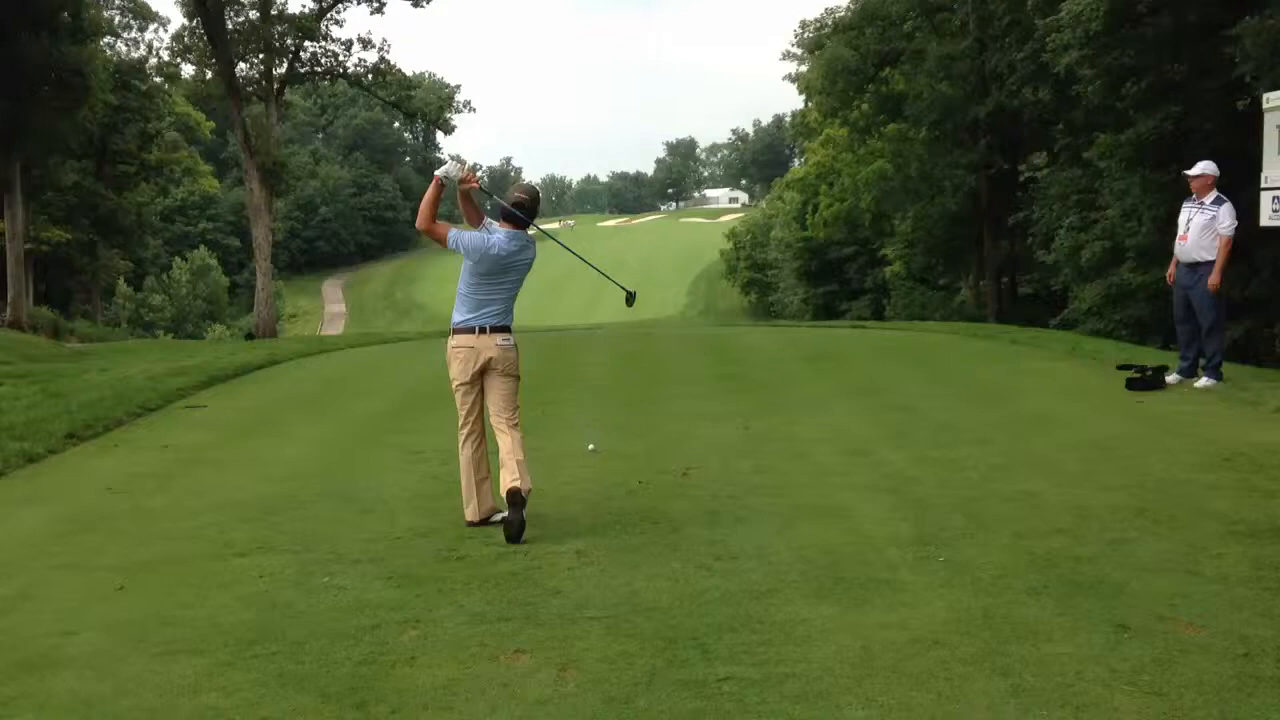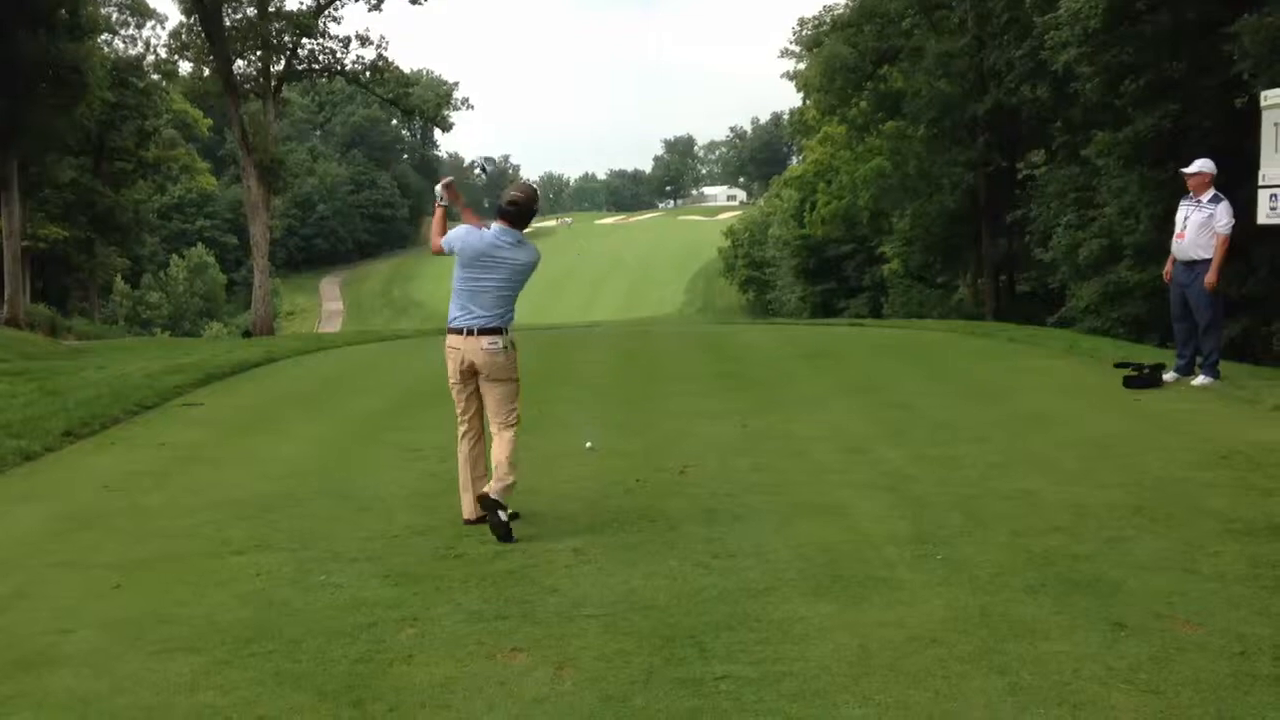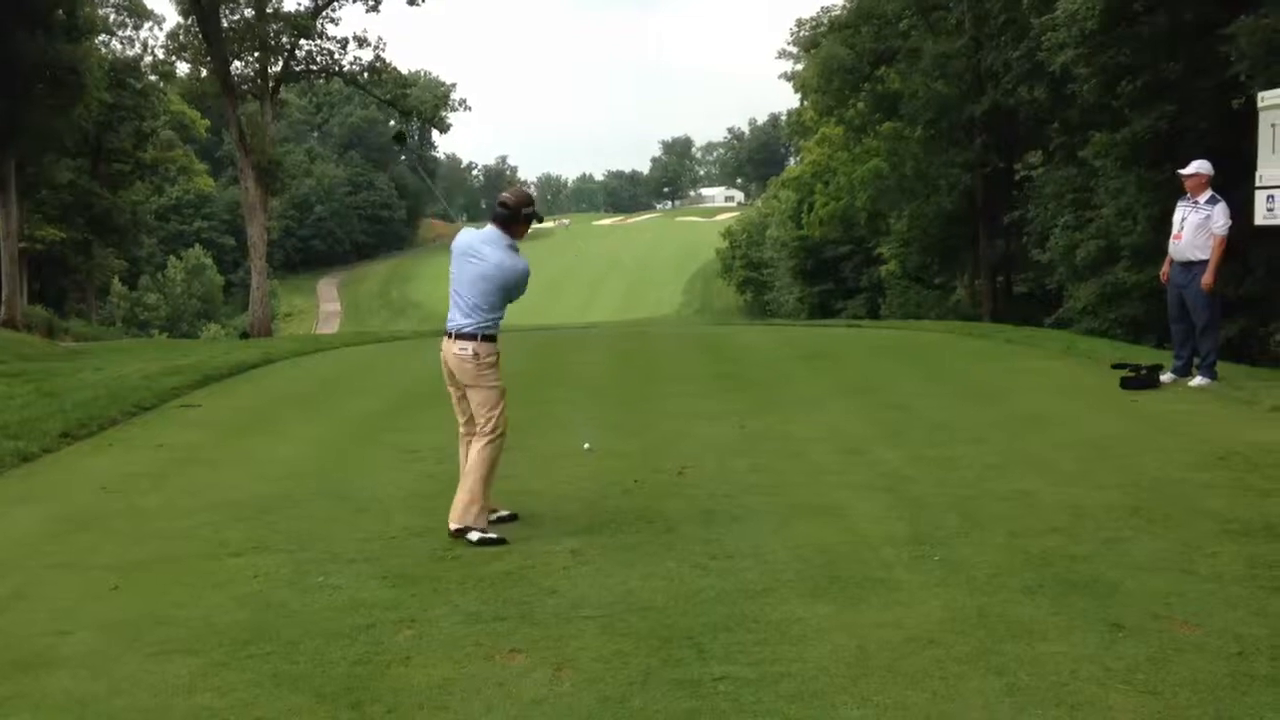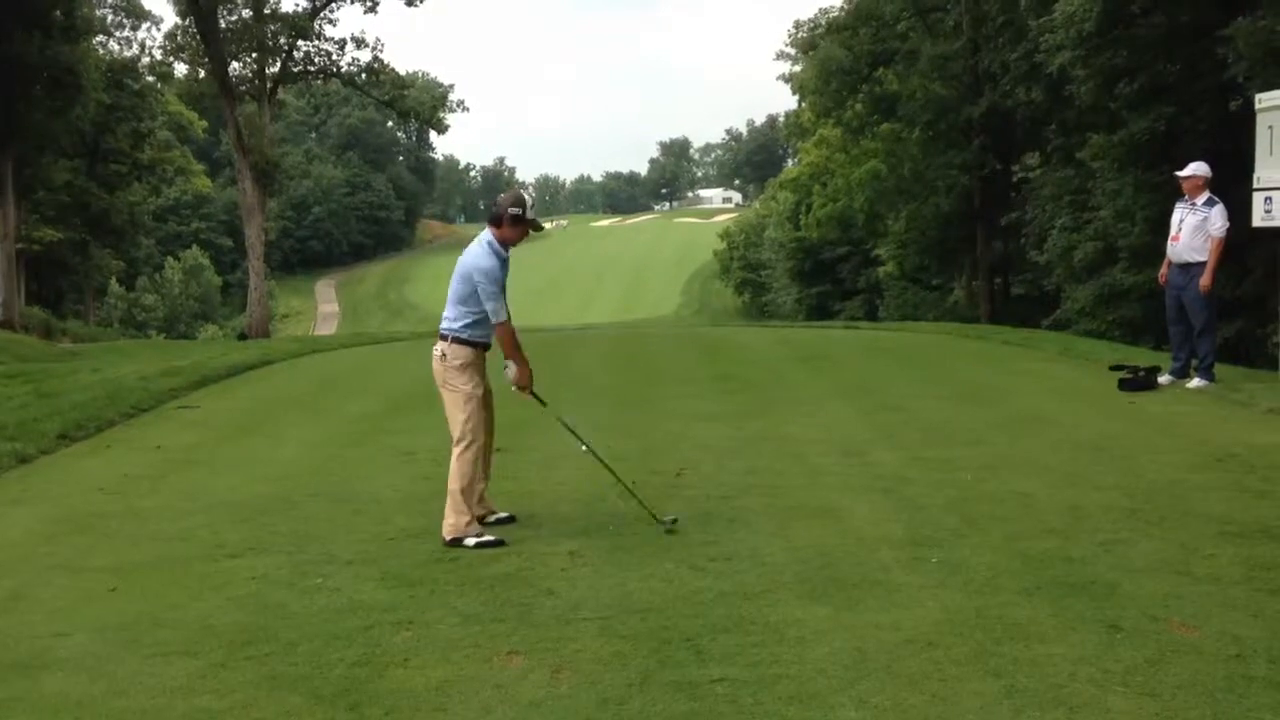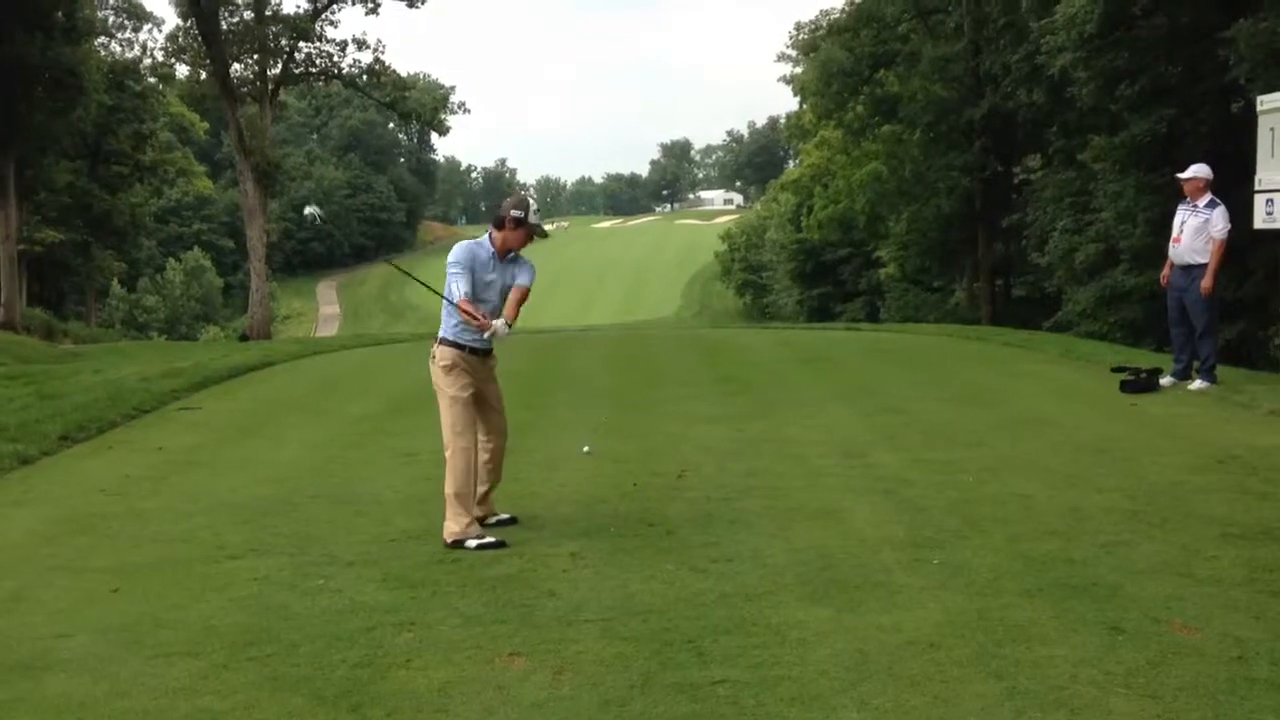
dt=0.2s
person 1, frame 1
left shoulder: (482, 245)
right shoulder: (529, 249)
left elbow: (424, 224)
left wrist: (438, 182)
right wrist: (470, 191)
left hip: (463, 343)
right hip: (501, 343)
left knee: (470, 428)
right knee: (507, 422)
left ankle: (478, 508)
right ankle: (516, 487)
person 1, frame 2
left shoulder: (465, 237)
right shoulder: (530, 256)
left elbow: (435, 244)
left wrist: (443, 202)
right wrist: (458, 202)
left hip: (456, 342)
right hip: (496, 345)
left knee: (469, 427)
right knee: (505, 424)
left ankle: (475, 500)
right ankle: (495, 493)
person 1, frame 3
left shoulder: (464, 237)
right shoulder: (517, 267)
left hip: (455, 345)
right hip: (478, 351)
left knee: (472, 431)
right knee: (491, 432)
left ankle: (478, 505)
right ankle: (465, 519)
person 1, frame 4
left shoulder: (497, 255)
right shoulder: (484, 260)
left elbow: (497, 317)
right elbow: (500, 323)
left wrist: (518, 363)
right wrist: (523, 367)
left hip: (472, 354)
right hip: (456, 354)
left knee: (482, 433)
right knee: (468, 438)
left ankle: (477, 507)
right ankle: (458, 526)
person 1, frame 5
left shoulder: (523, 267)
right shoulder: (465, 251)
left elbow: (516, 297)
right elbow: (461, 302)
left wrist: (504, 322)
right wrist: (482, 320)
left hip: (484, 358)
right hip: (452, 357)
left knee: (494, 434)
right knee: (462, 441)
left ankle: (480, 508)
right ankle: (459, 528)
person 2, frame 1
left shoulder: (1222, 206)
right shoulder: (1187, 204)
left elbow: (1226, 241)
left wrist: (1216, 273)
right wrist: (1173, 265)
left hip: (1205, 270)
right hip: (1183, 269)
left knee: (1209, 323)
right knee: (1183, 321)
left ankle: (1212, 372)
right ankle: (1186, 368)
person 2, frame 2
left shoulder: (1219, 204)
right shoulder: (1185, 201)
left elbow: (1223, 239)
left wrist: (1213, 271)
right wrist: (1170, 263)
left hip: (1201, 269)
right hip: (1180, 267)
left knee: (1206, 321)
right knee: (1180, 319)
left ankle: (1209, 370)
right ankle: (1183, 366)
person 2, frame 3
left shoulder: (1216, 205)
right shoulder: (1182, 202)
left elbow: (1219, 241)
left wrist: (1210, 273)
right wrist: (1167, 264)
left hip: (1199, 270)
right hip: (1177, 269)
left knee: (1203, 322)
right knee: (1177, 320)
left ankle: (1207, 371)
right ankle: (1180, 367)
person 2, frame 4
left shoulder: (1214, 207)
right shoulder: (1180, 204)
left elbow: (1217, 242)
left wrist: (1208, 274)
right wrist: (1165, 265)
left hip: (1196, 271)
right hip: (1175, 270)
left knee: (1201, 324)
right knee: (1176, 322)
left ankle: (1205, 373)
right ankle: (1178, 369)
person 2, frame 5
left shoulder: (1215, 209)
right shoulder: (1182, 206)
left elbow: (1219, 244)
left wrist: (1209, 276)
right wrist: (1167, 267)
left hip: (1198, 273)
right hip: (1177, 272)
left knee: (1203, 325)
right knee: (1177, 323)
left ankle: (1206, 374)
right ankle: (1180, 370)
